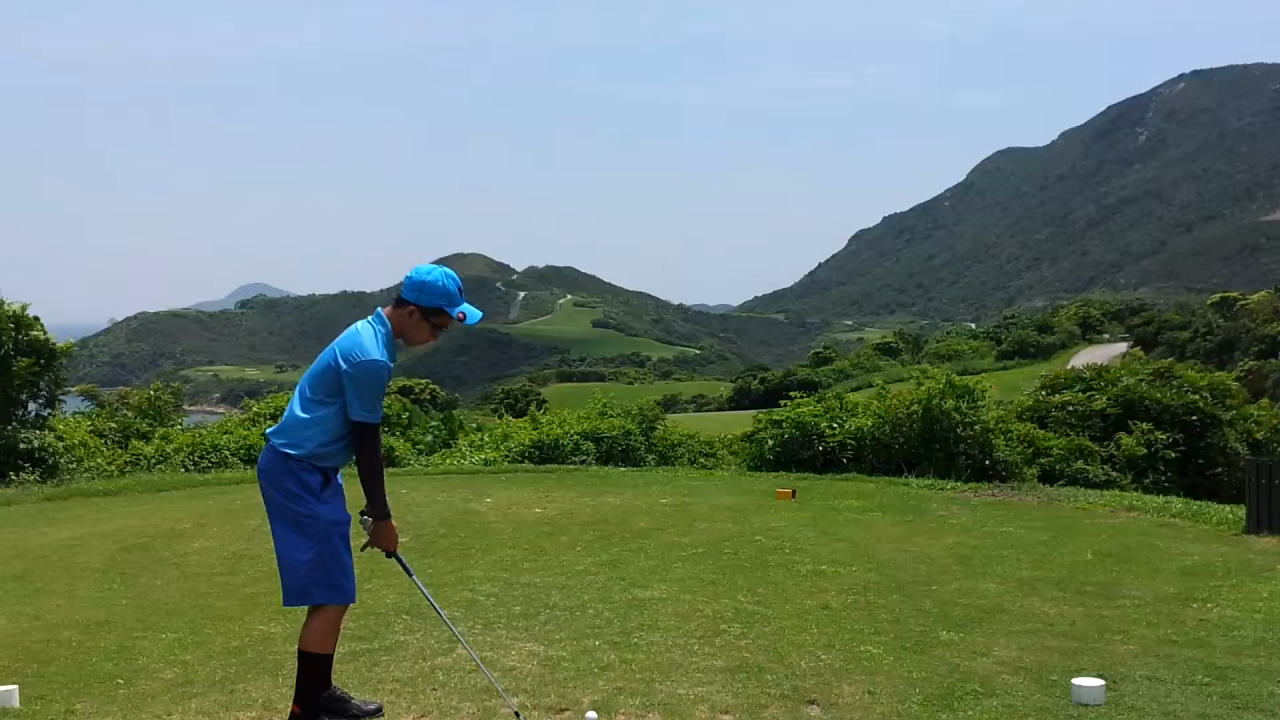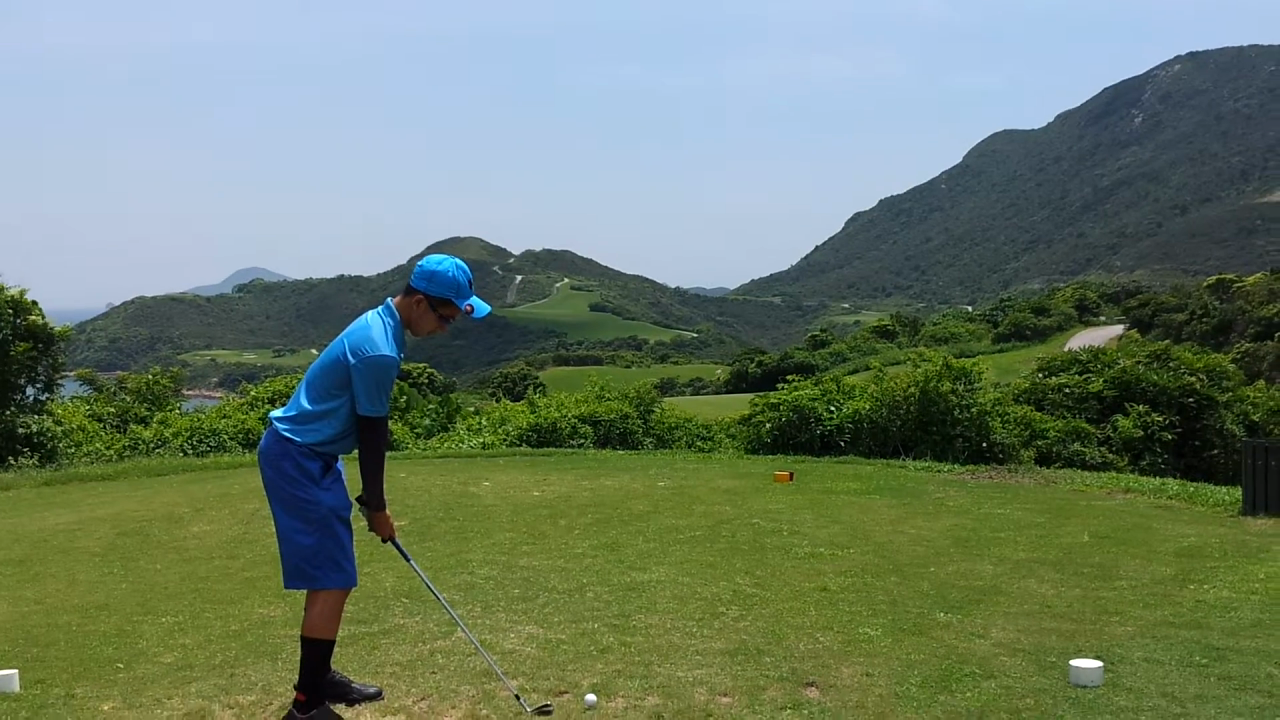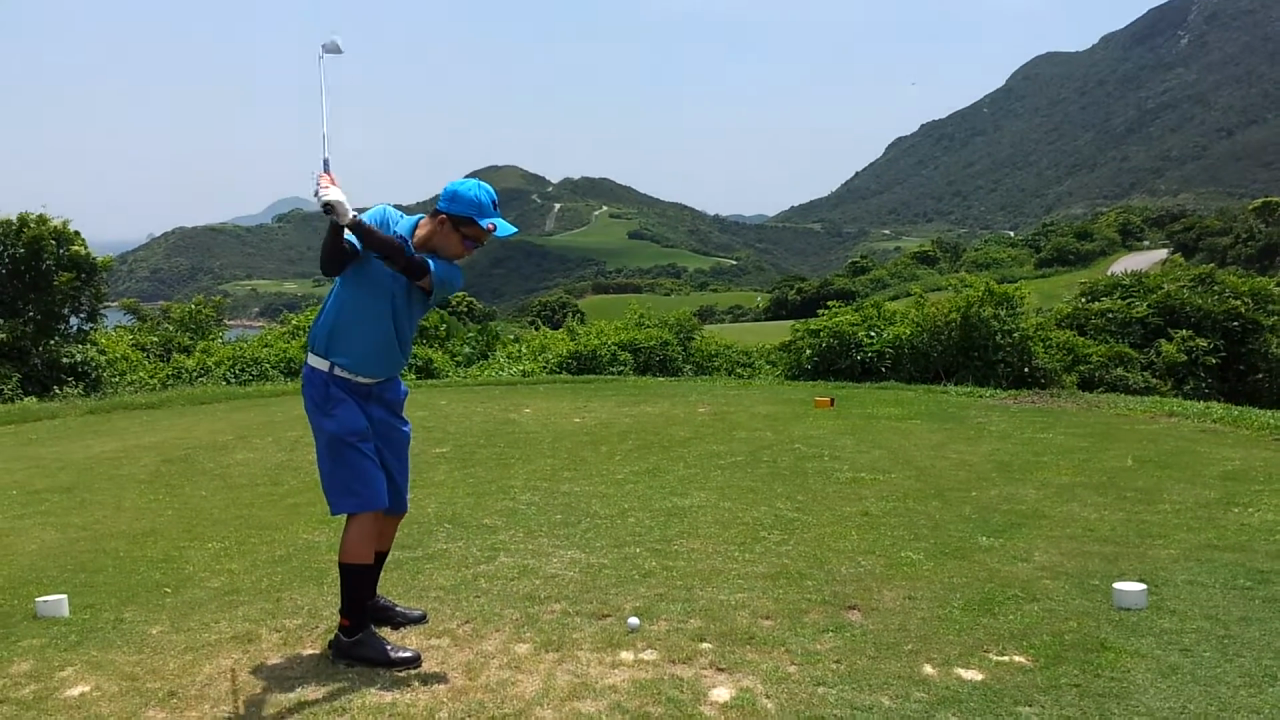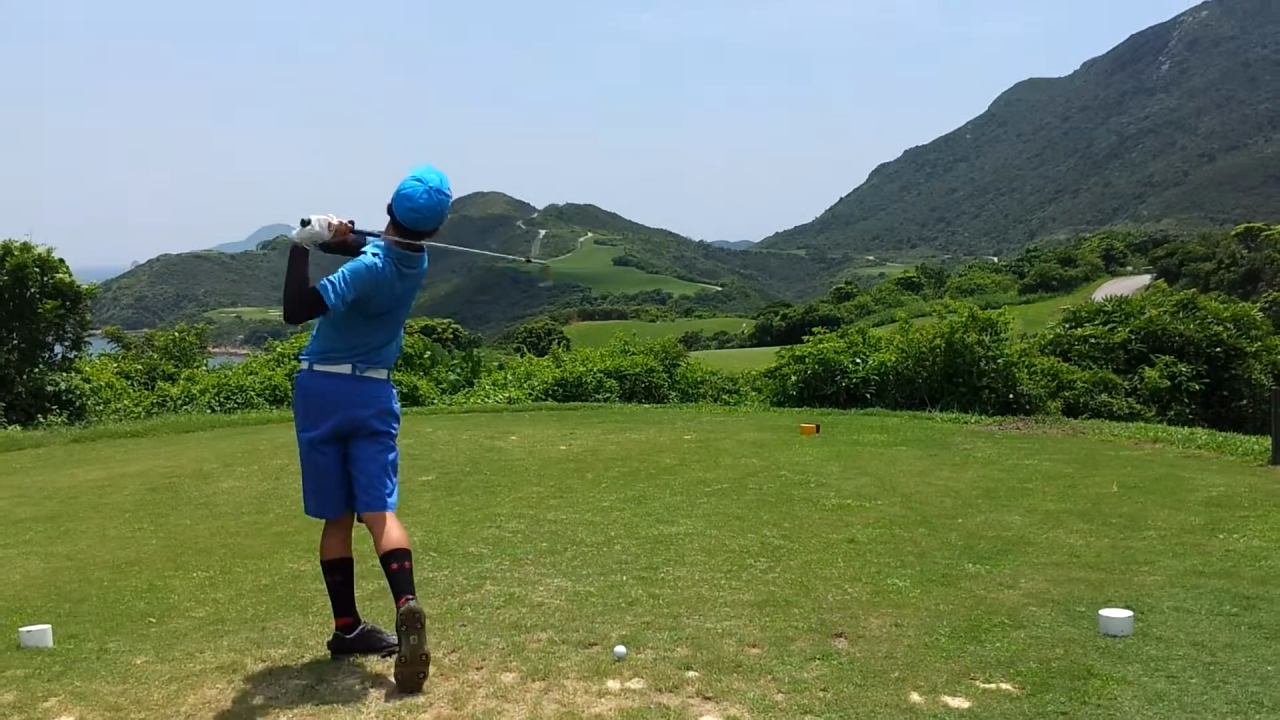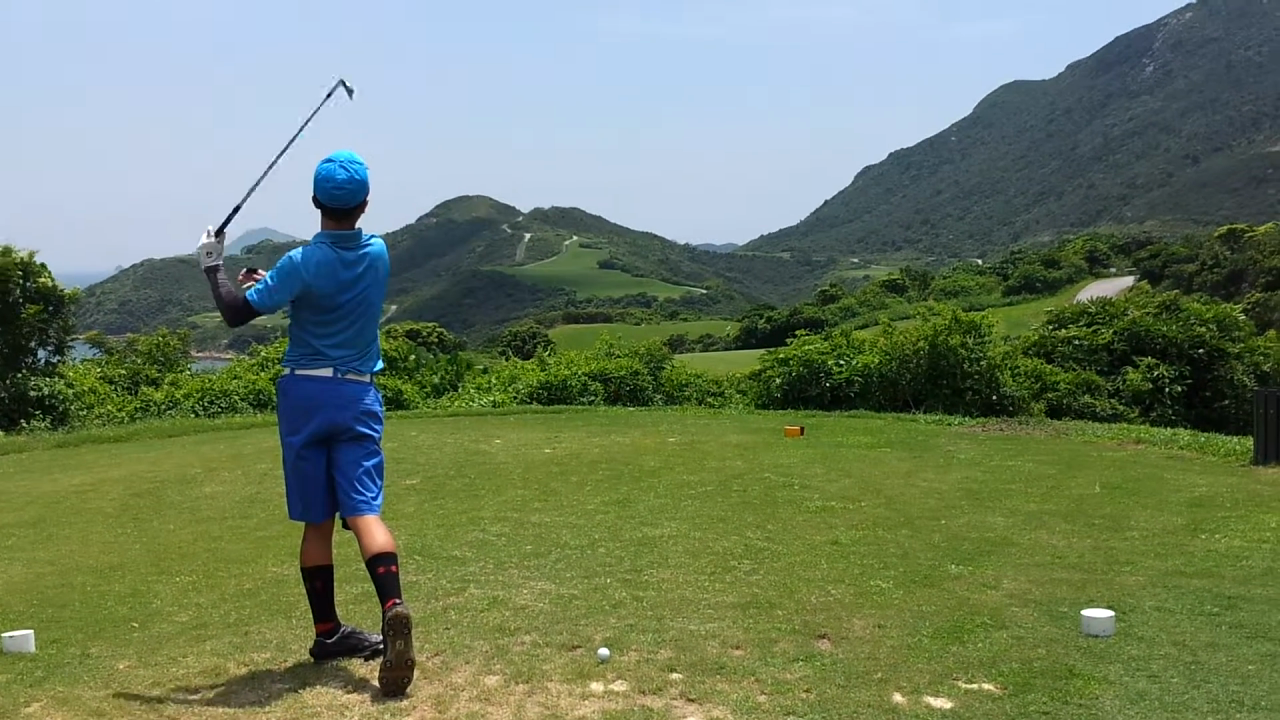
dt=1s
person 1, frame 1
left shoulder: (370, 335)
right shoulder: (369, 356)
left elbow: (366, 436)
right elbow: (366, 443)
left wrist: (376, 507)
right wrist: (382, 517)
left hip: (311, 468)
right hip: (297, 472)
left knee: (334, 589)
right knee: (331, 596)
person 1, frame 2
left shoulder: (380, 324)
right shoulder: (379, 350)
left elbow: (374, 427)
right elbow: (370, 434)
left wrist: (373, 497)
right wrist: (377, 506)
left hip: (307, 452)
right hip: (298, 458)
left knee: (328, 574)
right knee: (332, 579)
left ankle: (319, 676)
person 1, frame 3
left shoulder: (446, 273)
right shoulder: (383, 221)
left elbow: (411, 265)
right elbow: (332, 264)
left wrist: (352, 217)
right wrist: (340, 216)
left hip: (383, 390)
right hip: (333, 385)
left knee: (391, 507)
right knee: (368, 507)
left ankle: (365, 602)
right ankle: (351, 634)
person 1, frame 4
left shoulder: (365, 268)
right shoulder: (416, 260)
left elbow: (294, 311)
left wrist: (303, 245)
right wrist: (338, 236)
left hip: (321, 389)
right hip: (373, 393)
left knee: (336, 515)
right knee: (379, 509)
left ankle: (347, 627)
right ankle: (406, 606)
person 1, frame 5
left shoulder: (301, 263)
right shoulder: (378, 254)
left elbow: (234, 313)
left wrist: (213, 265)
right wrist: (271, 283)
left hip: (305, 394)
right hip: (357, 396)
left knee: (317, 519)
right knee: (364, 510)
left ankle: (328, 632)
right ankle: (393, 608)
